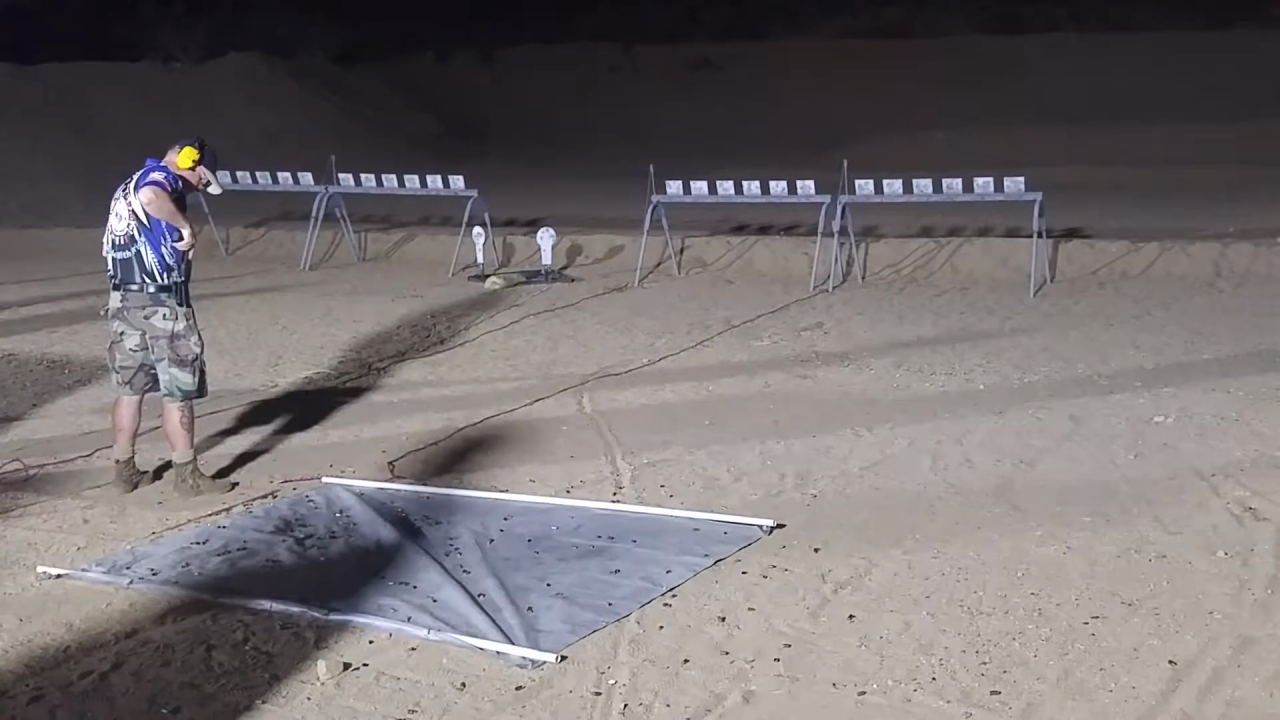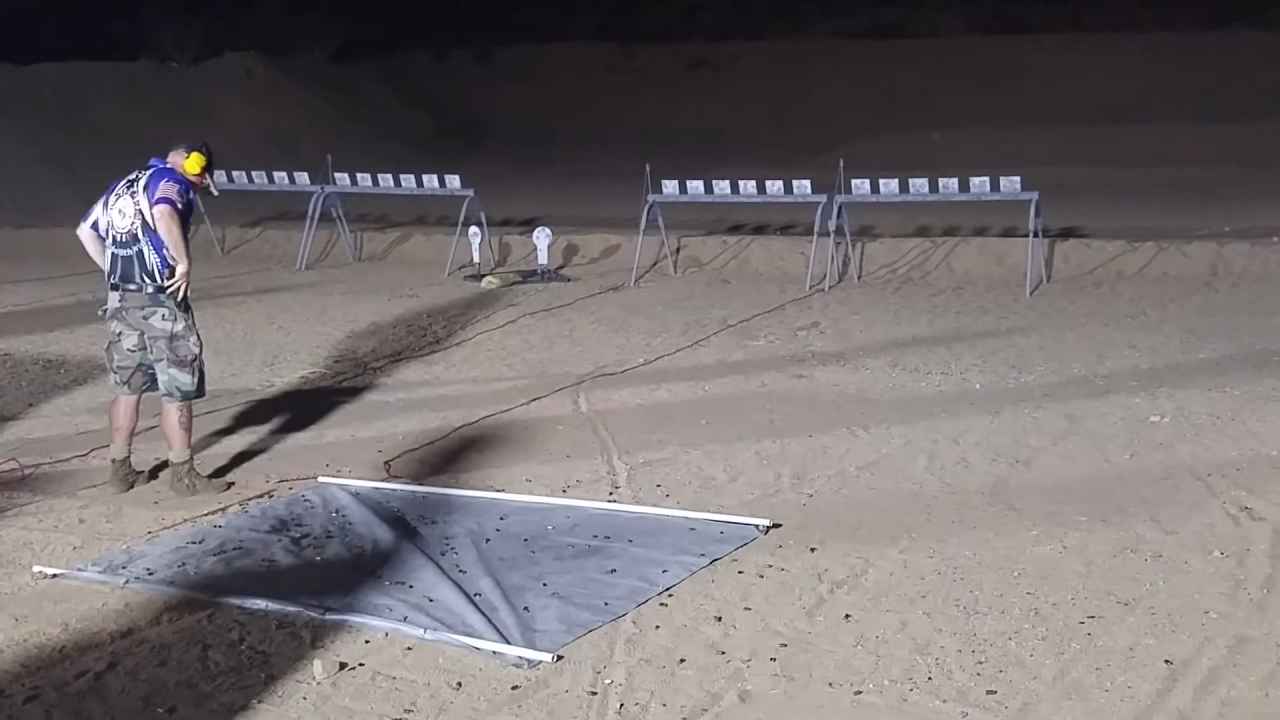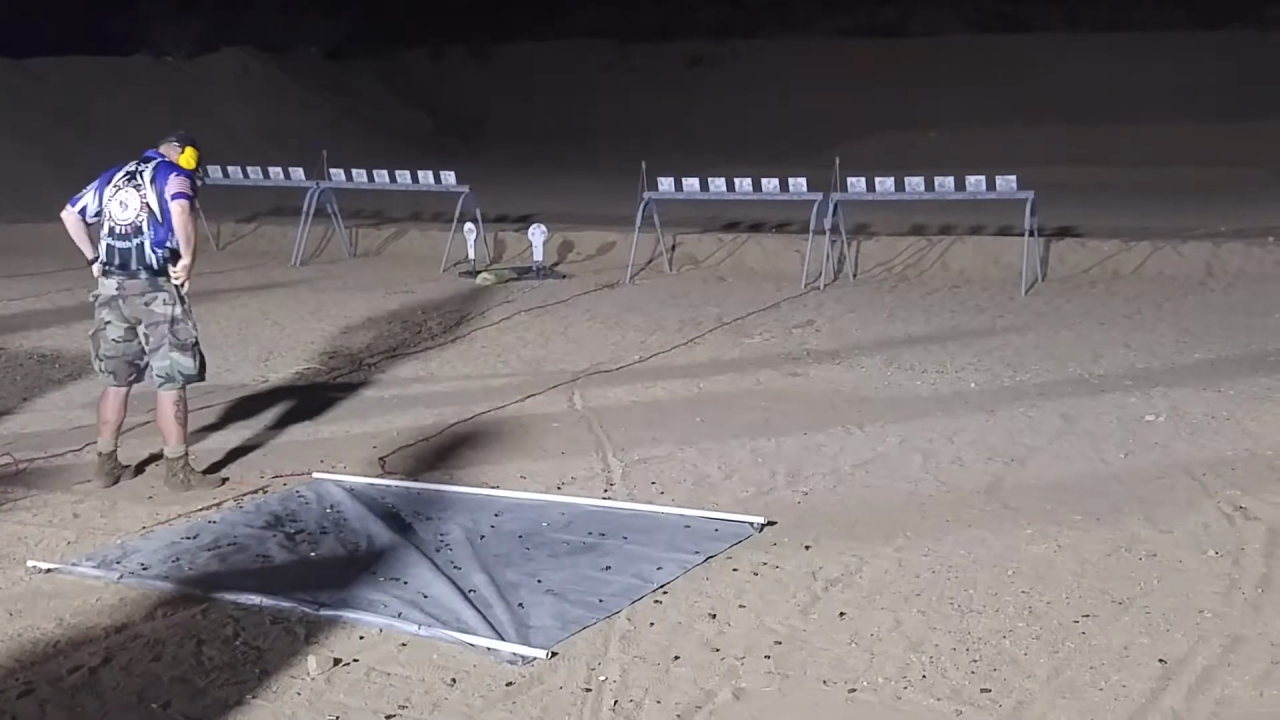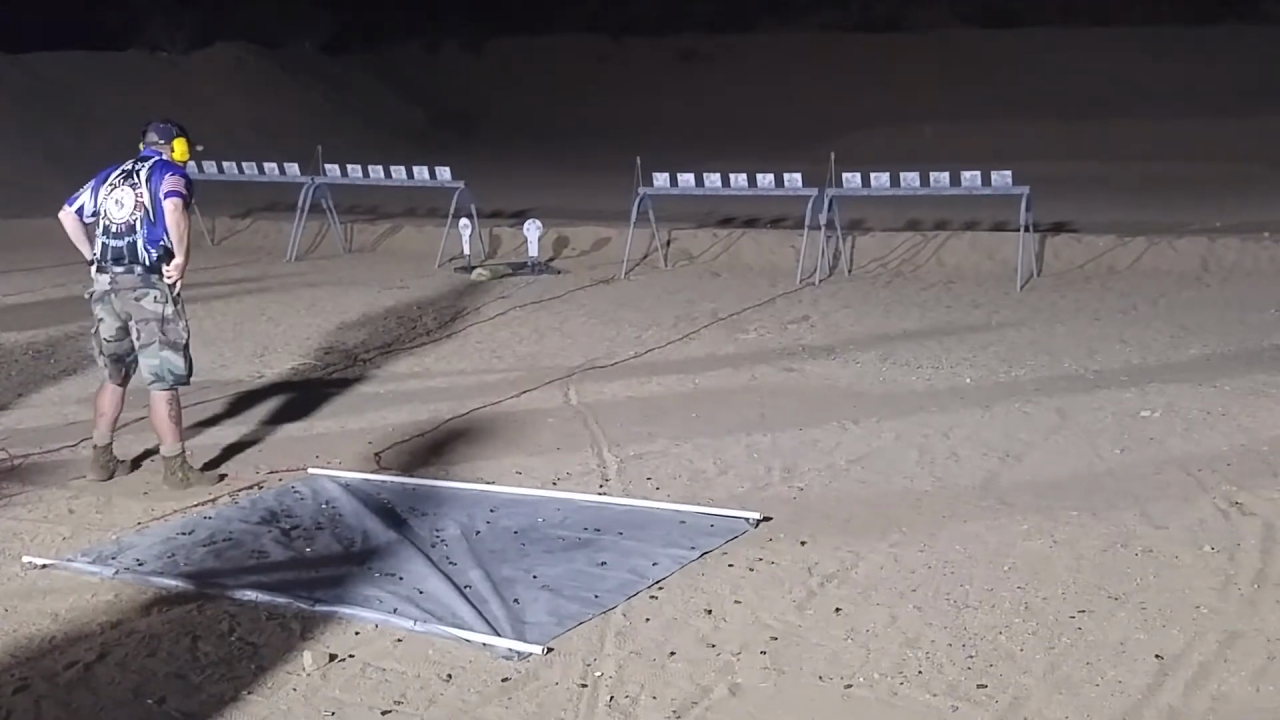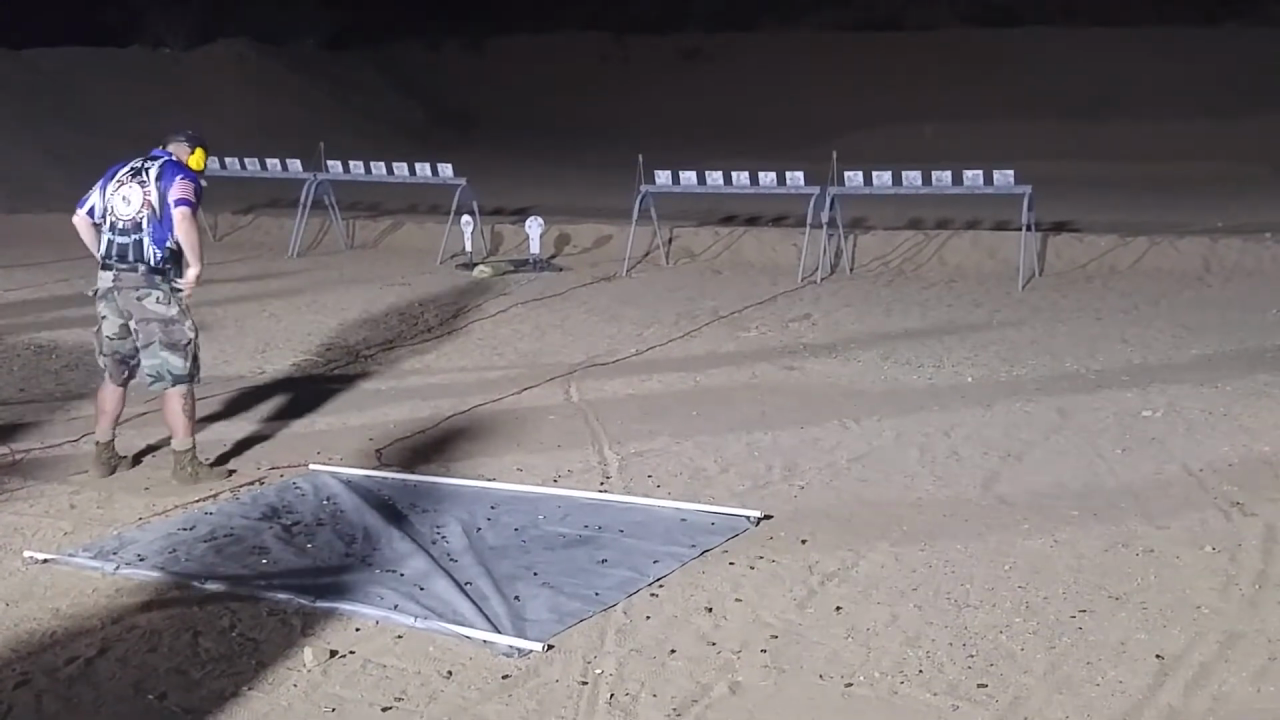
dt=0.7s
person 1, frame 1
left shoulder: (128, 187)
right shoulder: (162, 178)
left elbow: (110, 246)
right elbow: (151, 198)
right wrist: (185, 227)
left hip: (122, 298)
right hip: (162, 300)
left knee: (130, 387)
right knee: (178, 390)
left ankle: (125, 470)
right ankle: (187, 475)
person 1, frame 2
left shoulder: (124, 185)
right shoulder: (172, 180)
left elbow: (86, 231)
right elbow: (163, 215)
right wrist: (183, 263)
left hip: (120, 298)
right hip: (160, 299)
left knee: (127, 387)
right knee: (177, 390)
left ankle: (120, 469)
right ankle: (183, 475)
person 1, frame 3
left shoulder: (114, 176)
right shoulder: (174, 174)
left elbow: (70, 214)
right elbow: (181, 210)
left wrist: (94, 259)
right wrist: (187, 259)
left hip: (112, 288)
right hip: (156, 288)
left knee: (116, 381)
right knee: (175, 381)
left ankle: (107, 464)
right ankle: (178, 470)
person 1, frame 4
left shoulder: (110, 175)
right shoulder: (170, 173)
left elbow: (68, 214)
right elbow: (174, 208)
left wrist: (93, 258)
right wrist: (181, 257)
left hip: (107, 285)
right hip: (149, 285)
left knee: (115, 375)
right knee: (164, 381)
left ankle: (101, 458)
right ankle: (175, 468)
person 1, frame 5
left shoulder: (118, 173)
right shoulder: (181, 175)
left elbow: (81, 217)
right elbow: (183, 217)
right wrist: (195, 267)
left hip: (110, 282)
right hip: (152, 285)
left knee: (115, 372)
right knee: (177, 375)
left ankle: (104, 455)
right ankle: (186, 463)
